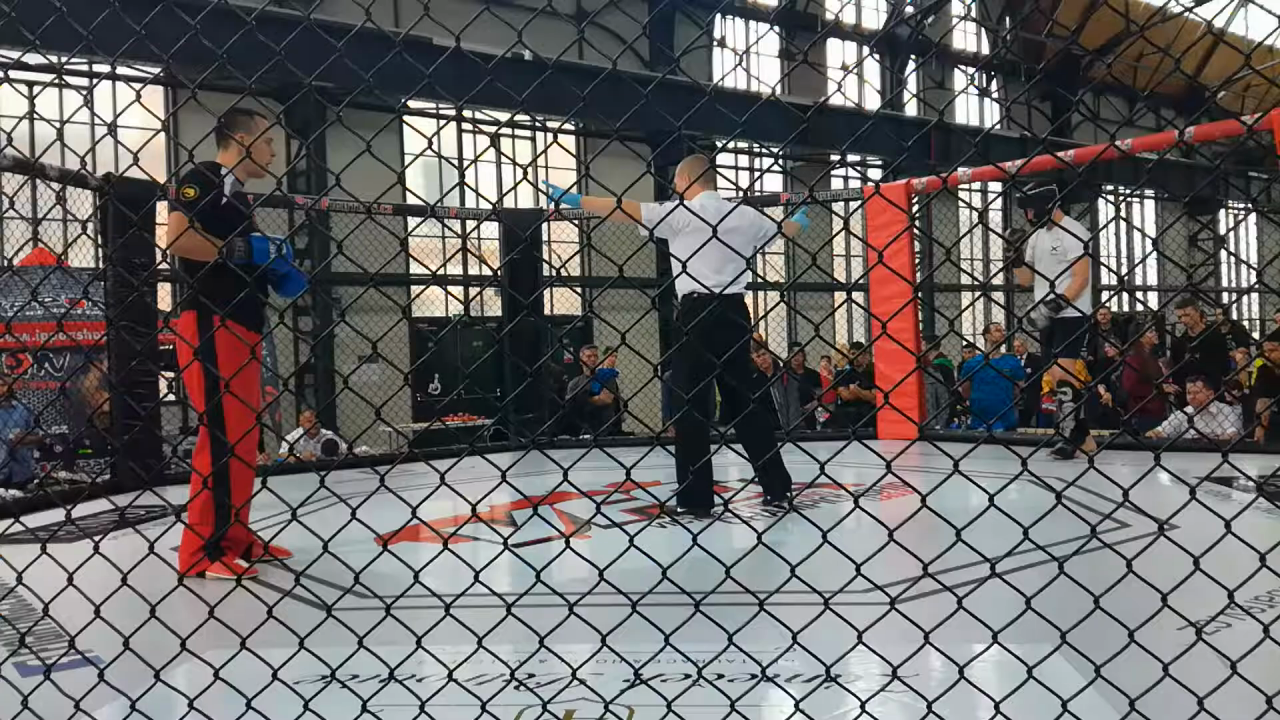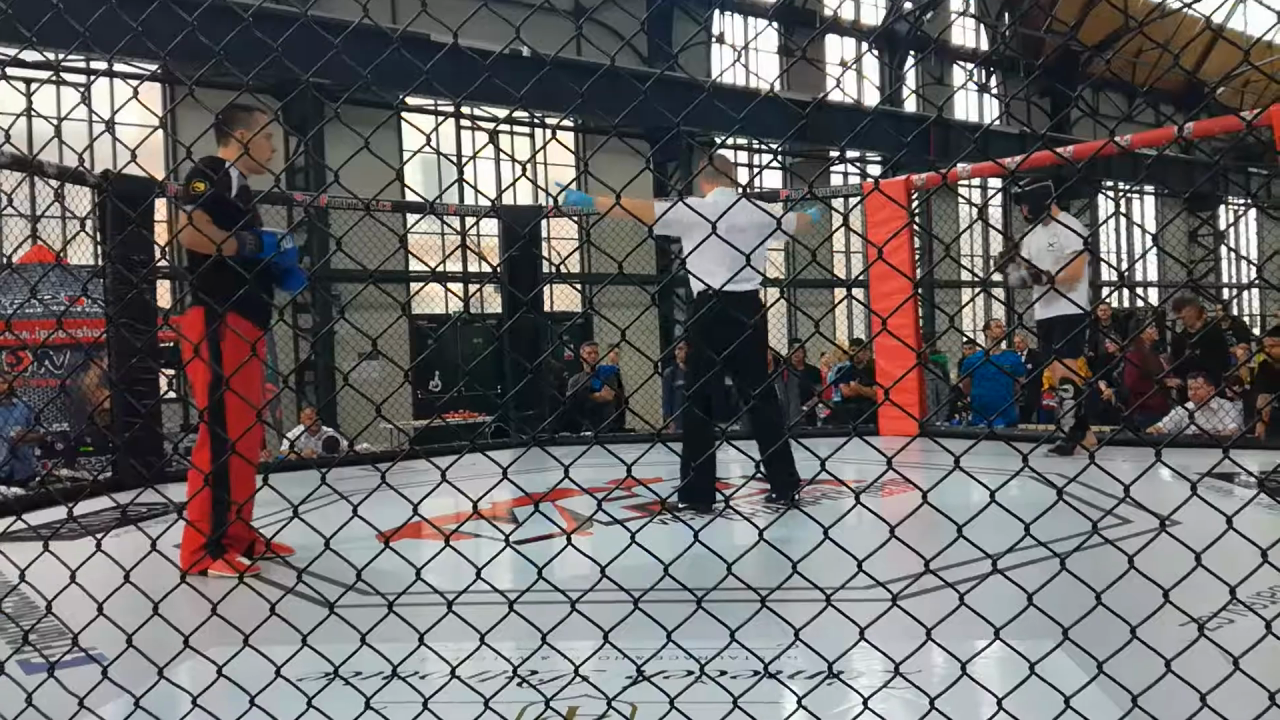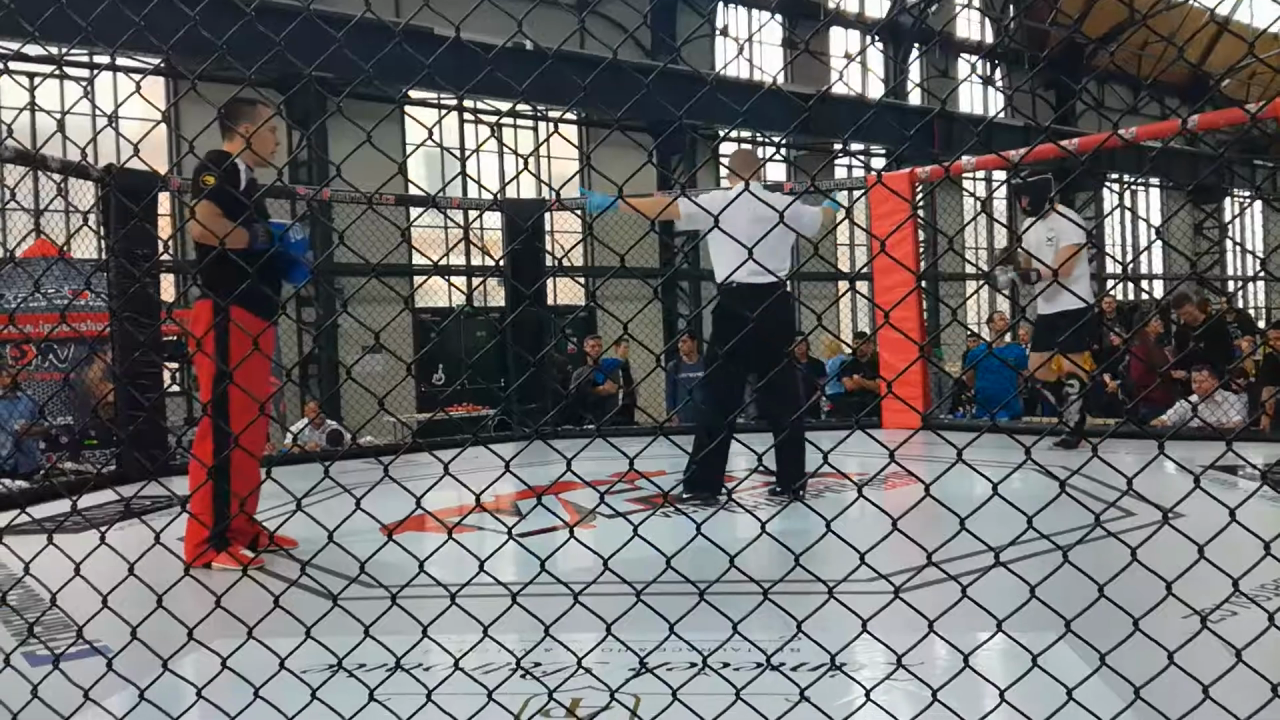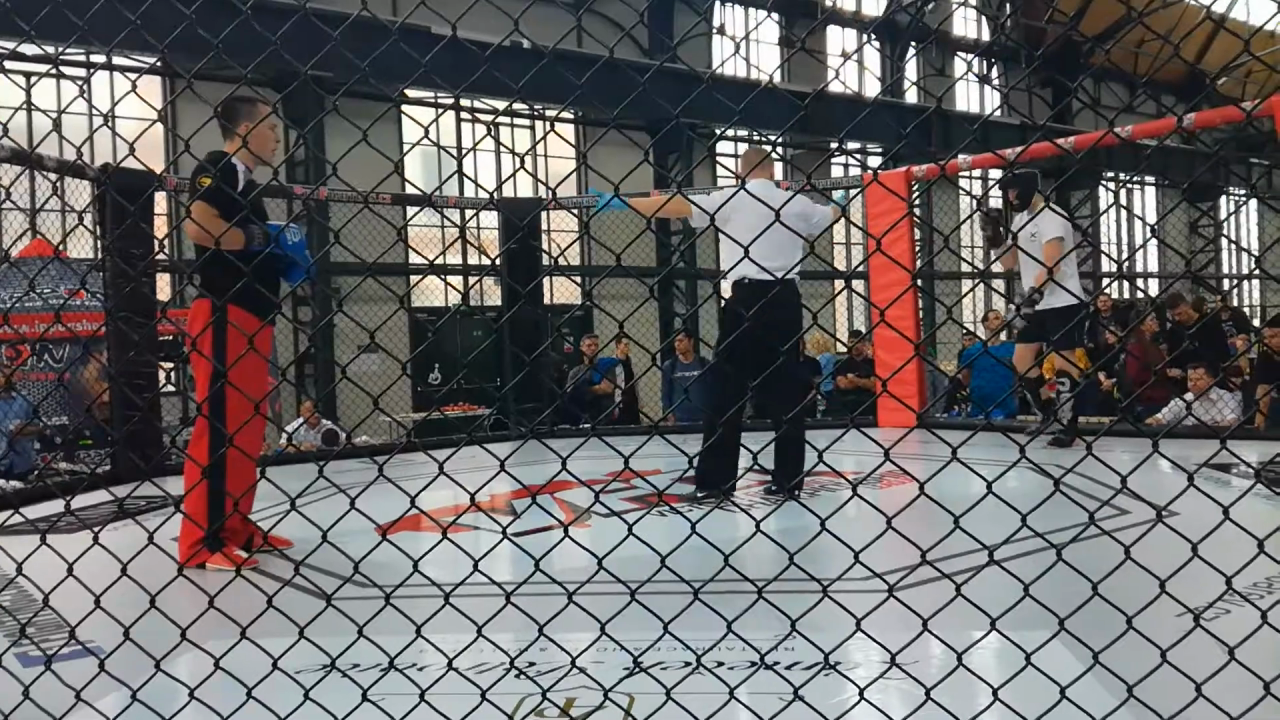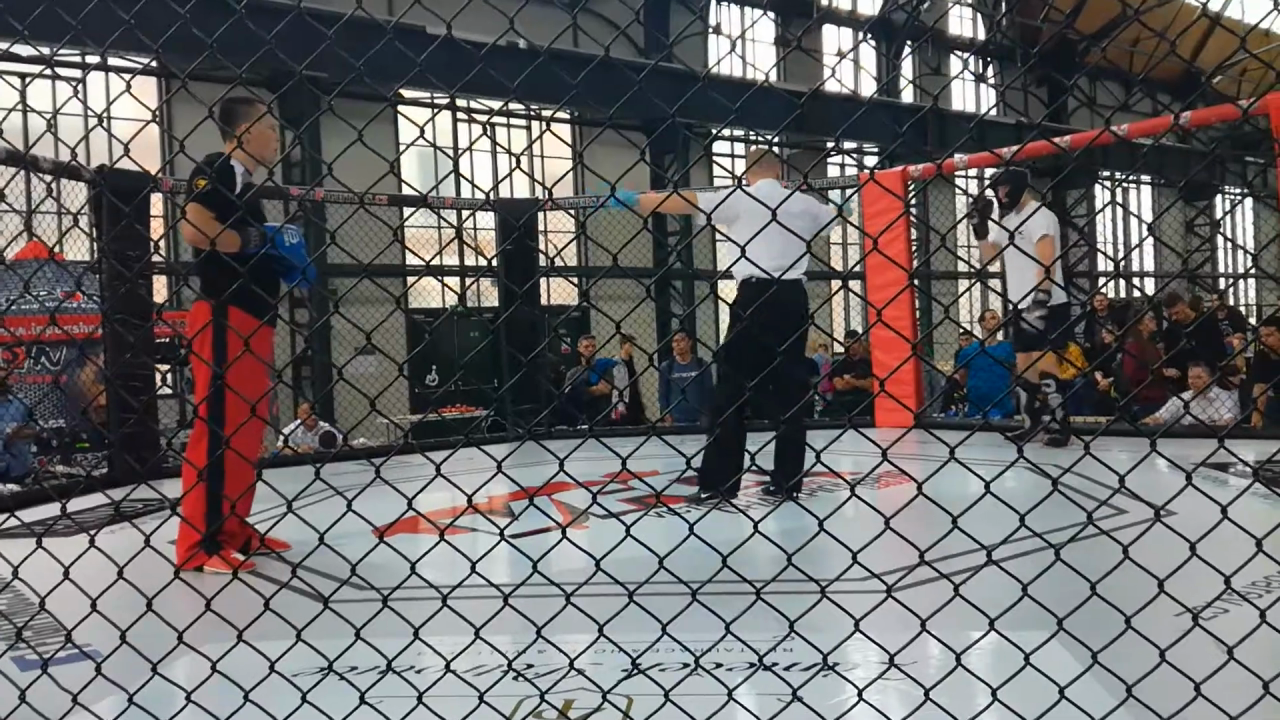
dt=0.2s
person 1, frame 1
left shoulder: (237, 195)
right shoulder: (206, 178)
right elbow: (177, 237)
left wrist: (277, 271)
right wrist: (244, 249)
left hip: (241, 329)
right hip: (213, 327)
left knee: (243, 434)
right knee: (222, 434)
left ankle: (233, 535)
right ankle: (202, 549)
person 1, frame 2
left shoulder: (239, 187)
right shoulder: (213, 173)
right elbow: (189, 232)
left wrist: (279, 267)
right wrist: (255, 244)
left hip: (244, 325)
right hip: (219, 323)
left knee: (246, 432)
right knee: (222, 430)
left ankle: (236, 533)
right ankle: (204, 547)
person 1, frame 3
left shoulder: (244, 179)
right shoulder: (220, 166)
right elbow: (201, 225)
left wrist: (284, 259)
right wrist: (265, 236)
left hip: (251, 317)
right hip: (226, 316)
left knee: (251, 425)
right knee: (225, 424)
left ankle: (240, 526)
right ankle: (207, 539)
person 1, frame 4
left shoulder: (244, 181)
right shoulder: (218, 167)
right elbow: (196, 225)
left wrist: (285, 260)
right wrist: (262, 237)
left hip: (251, 318)
right hip: (224, 315)
left knee: (248, 425)
right knee: (220, 423)
left ankle: (235, 526)
right ankle: (202, 539)
person 1, frame 5
left shoulder: (243, 182)
right shoulder: (218, 169)
right elbow: (194, 228)
left wrist: (286, 262)
right wrist: (260, 239)
left hip: (251, 319)
right hip: (225, 317)
left knee: (248, 427)
right knee: (221, 426)
left ankle: (232, 529)
right ankle: (200, 543)
person 2, frame 1
left shoulder: (684, 214)
right shoulder: (745, 215)
left elbow: (627, 211)
right elbow: (786, 229)
left wrist: (575, 200)
right wrist: (800, 219)
left hip: (700, 313)
right hip: (735, 312)
left knee: (692, 406)
right knee: (746, 402)
left ankle: (695, 498)
right ankle: (778, 488)
person 2, frame 2
left shoulder: (695, 211)
right shoulder: (761, 212)
left elbow: (643, 211)
right elbow: (796, 223)
left wrist: (590, 202)
right wrist: (811, 213)
left hip: (713, 310)
right hip: (750, 309)
left knee: (700, 402)
right knee: (762, 399)
left ankle: (697, 493)
right ankle: (784, 485)
person 2, frame 3
left shoulder: (718, 204)
right shoulder: (785, 205)
left elbow: (667, 209)
right elbow: (822, 217)
left wrist: (613, 203)
right wrist: (833, 205)
left hip: (738, 303)
right hip: (777, 303)
left knee: (721, 394)
right knee: (784, 393)
left ankle: (703, 483)
right ankle: (791, 480)
person 2, frame 4
left shoulder: (731, 200)
right shoulder: (797, 204)
left elbow: (678, 207)
right elbow: (831, 215)
left wrist: (624, 203)
right wrist: (839, 205)
left hip: (748, 298)
right hip: (786, 299)
left knee: (728, 390)
right knee: (789, 390)
left ankle: (714, 482)
right ankle: (788, 479)
person 2, frame 5
left shoulder: (739, 198)
right shoulder: (804, 203)
left elbow: (684, 202)
right elbow: (834, 216)
left wrist: (632, 199)
left hip: (756, 297)
right hip: (793, 298)
left knee: (732, 390)
right knee: (791, 390)
left ankle: (718, 483)
right ankle: (787, 479)
person 3, frame 1
left shoulder: (1072, 232)
right shoulder: (1036, 236)
left elbow: (1081, 280)
right elbow: (1026, 280)
left wrist: (1055, 304)
right wrist: (1017, 259)
left hip: (1071, 315)
right hip: (1049, 318)
left knee: (1063, 374)
right knee: (1060, 378)
left ankle: (1070, 438)
right ankle: (1082, 436)
person 3, frame 2
left shoulder: (1069, 227)
right shoulder: (1032, 233)
left elbow: (1073, 273)
right elbow: (1027, 271)
left wrist: (1036, 277)
right wrist: (1015, 270)
left hip: (1070, 312)
right hip: (1044, 314)
left knee: (1065, 371)
right knee: (1057, 375)
left ankle: (1070, 435)
right ankle: (1083, 431)
person 3, frame 3
left shoulder: (1066, 221)
right shoulder: (1028, 225)
left elbow: (1064, 268)
right elbow: (1027, 266)
left wrist: (1027, 276)
right wrist: (1018, 269)
left hip: (1073, 306)
right hip: (1046, 309)
left knee: (1071, 366)
right knee: (1038, 369)
left ankle: (1074, 428)
right ankle: (1073, 413)
person 3, frame 4
left shoulder: (1050, 217)
right shoulder: (1018, 220)
left elbow: (1050, 264)
right elbow: (1009, 263)
left wrist: (1029, 297)
right wrist: (994, 237)
left hip: (1063, 303)
right hip: (1036, 306)
left knee: (1062, 363)
right knee: (1022, 361)
left ankle: (1067, 427)
right ankle: (1048, 409)
person 3, frame 5
left shoulder: (1039, 215)
right shoulder: (1006, 220)
left elbow: (1048, 261)
right elbow: (989, 257)
left wrist: (1041, 301)
right wrist: (980, 225)
left hip: (1047, 304)
right hip: (1022, 306)
left knee: (1044, 364)
right knee: (1024, 366)
left ankle: (1059, 427)
right ankle: (1033, 424)
